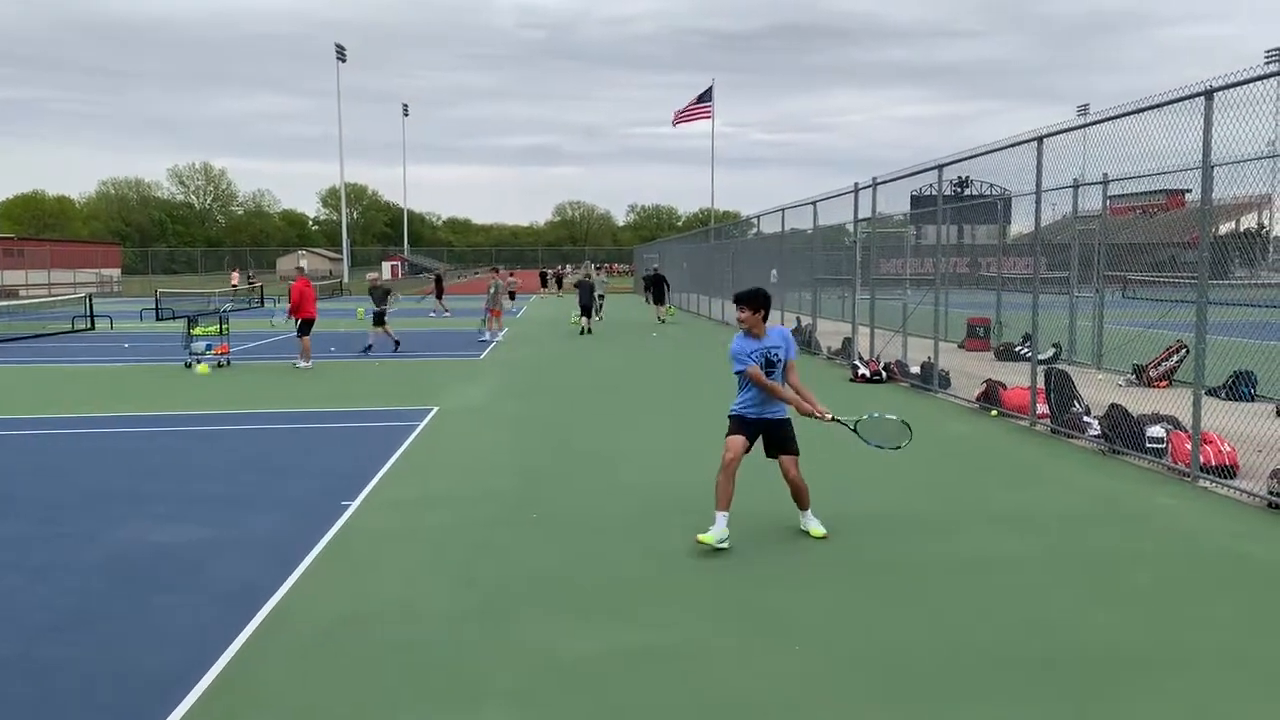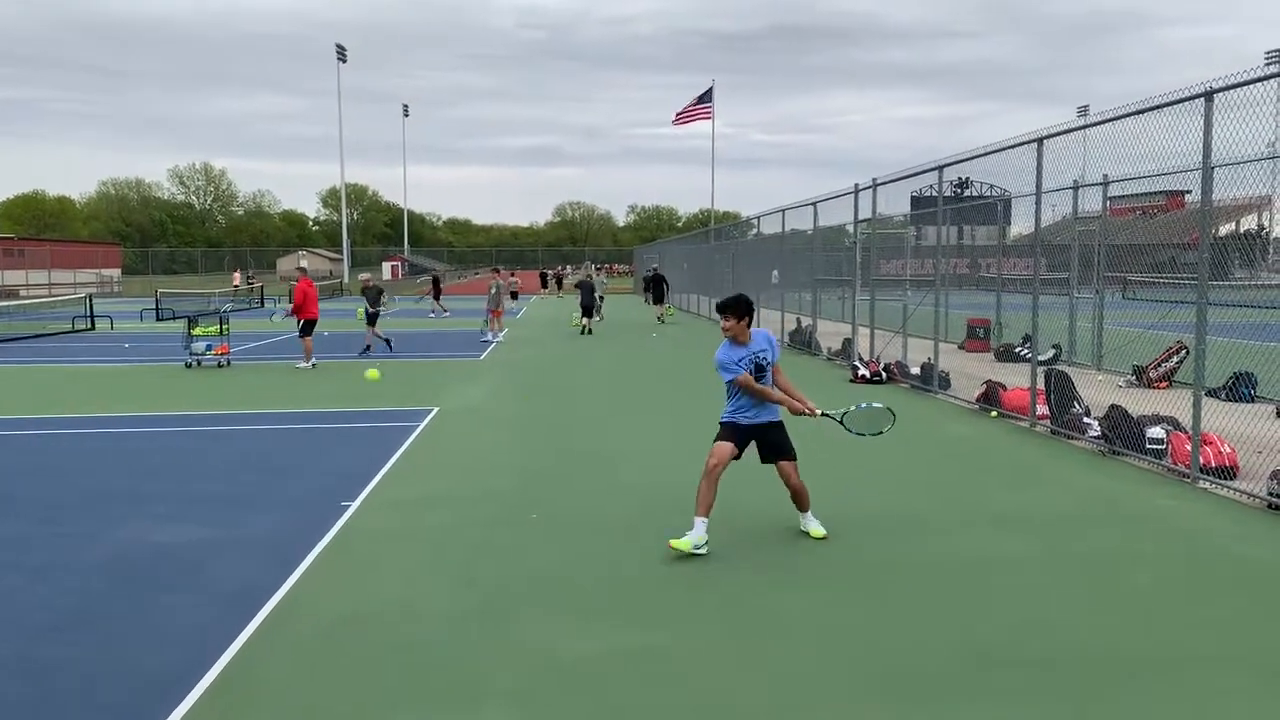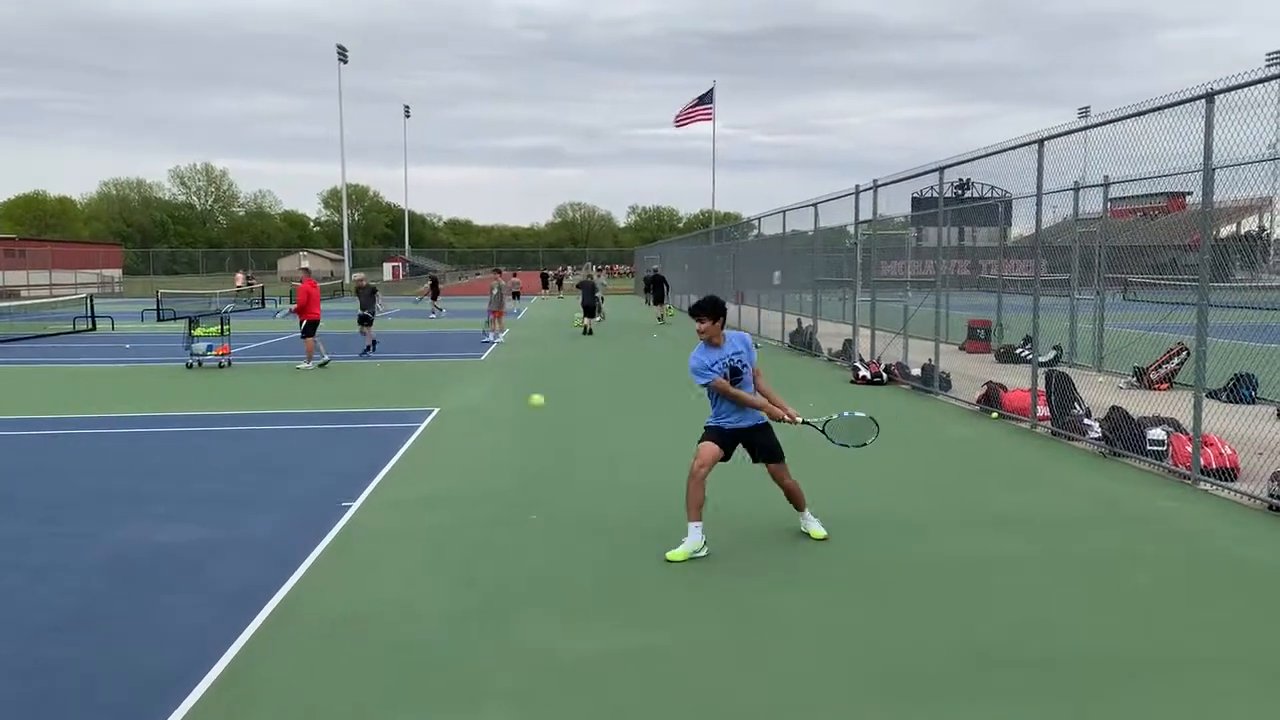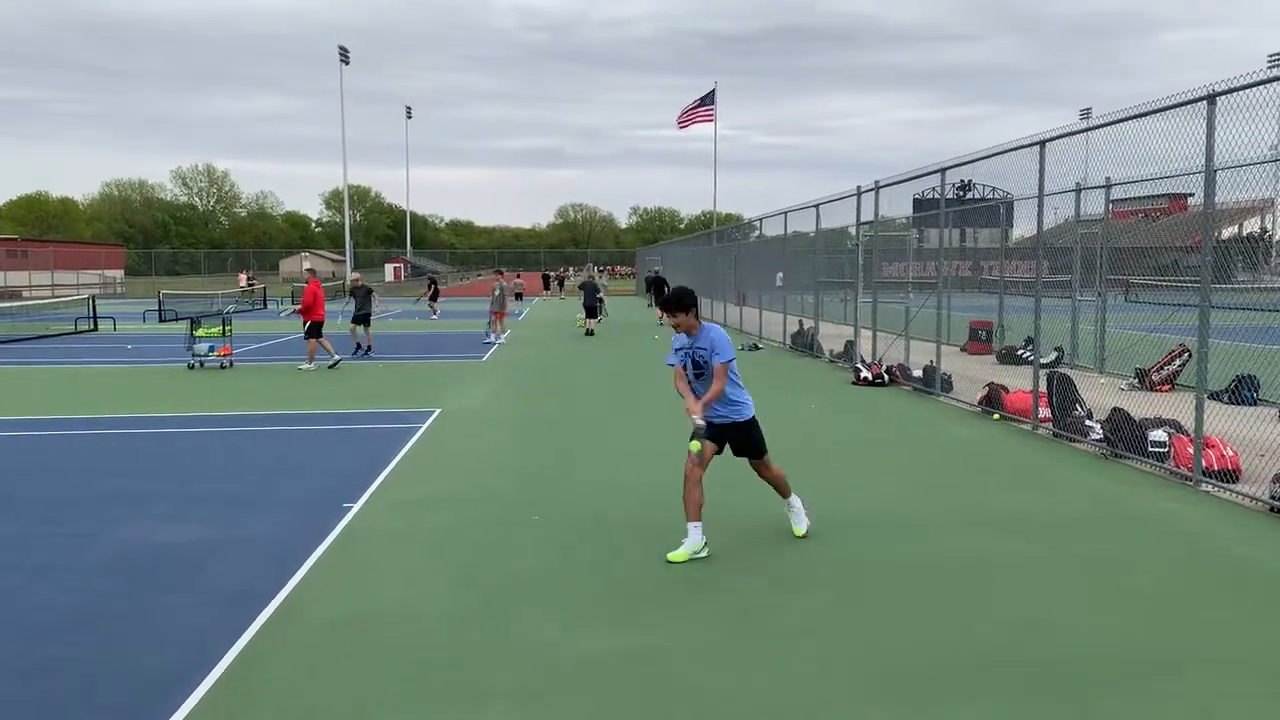
dt=0.1s
person 1, frame 1
left shoulder: (783, 335)
right shoulder: (738, 347)
left elbow: (791, 376)
right elbow: (765, 384)
left wrist: (815, 404)
right wrist: (800, 405)
left hip: (777, 416)
right hip: (744, 414)
left knee: (792, 475)
right knee: (729, 459)
left ankle: (807, 517)
right ankle: (720, 528)
person 1, frame 2
left shoulder: (767, 339)
right shoulder: (723, 356)
left elbow: (777, 377)
right elbow: (756, 389)
left wrist: (806, 403)
right wrist: (793, 405)
left hip: (769, 420)
right hip: (735, 421)
left knee: (792, 479)
right knee: (713, 466)
left ankle: (807, 519)
right ankle: (698, 535)
person 1, frame 3
left shoulder: (742, 340)
right shoulder: (699, 360)
left elbow: (757, 379)
right elbow: (730, 393)
left wrist: (782, 407)
right wrist: (768, 408)
left hip: (755, 422)
right hip: (721, 424)
left knee: (784, 479)
right knee: (697, 469)
left ankle: (806, 518)
right ankle: (695, 539)
person 1, frame 4
left shoulder: (717, 336)
right shoulder: (678, 342)
left elbow: (721, 382)
right elbow: (680, 380)
left wrist: (701, 404)
right wrist: (690, 402)
left hip: (738, 416)
right hip: (708, 419)
left knee: (765, 469)
right knee: (692, 471)
left ankle: (792, 504)
right ankle: (695, 540)
